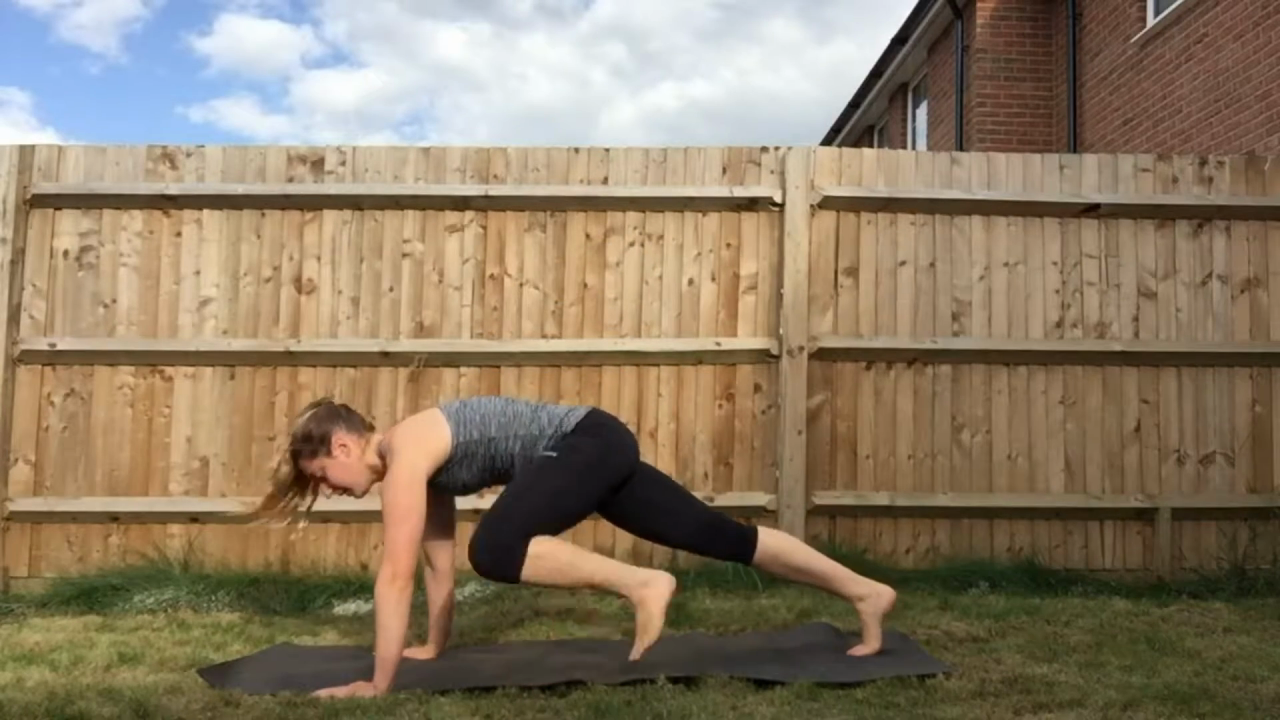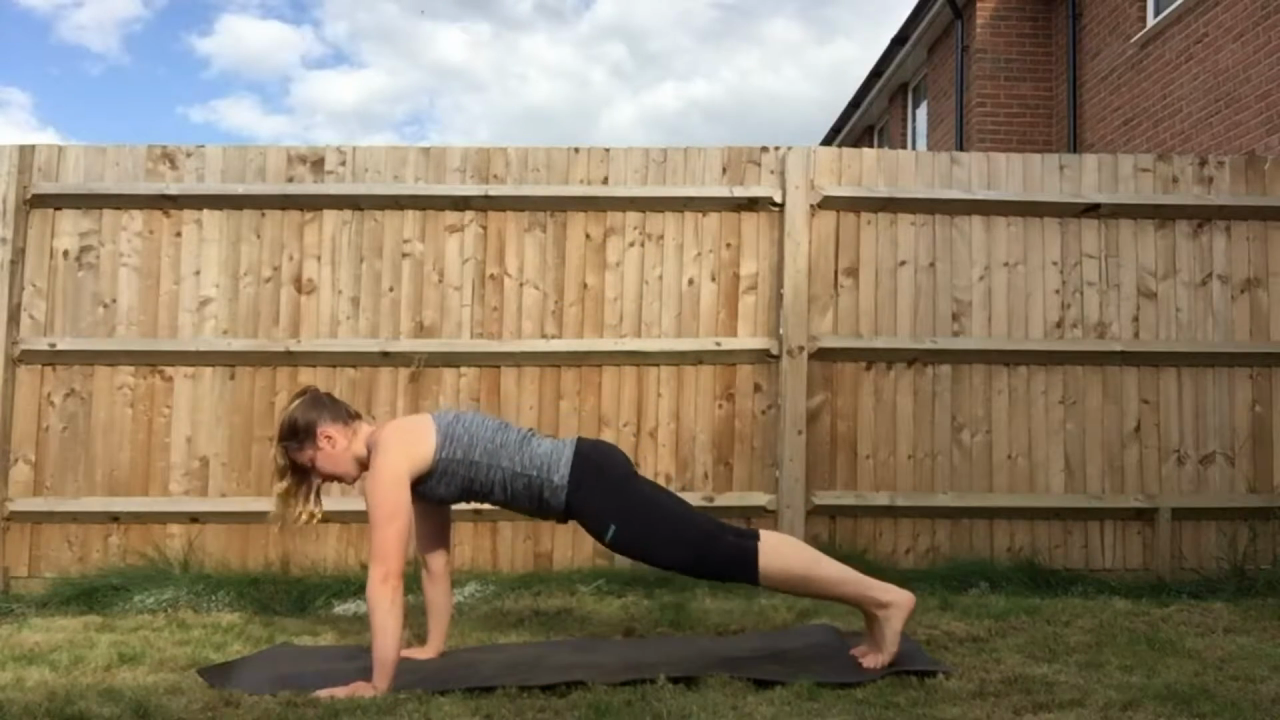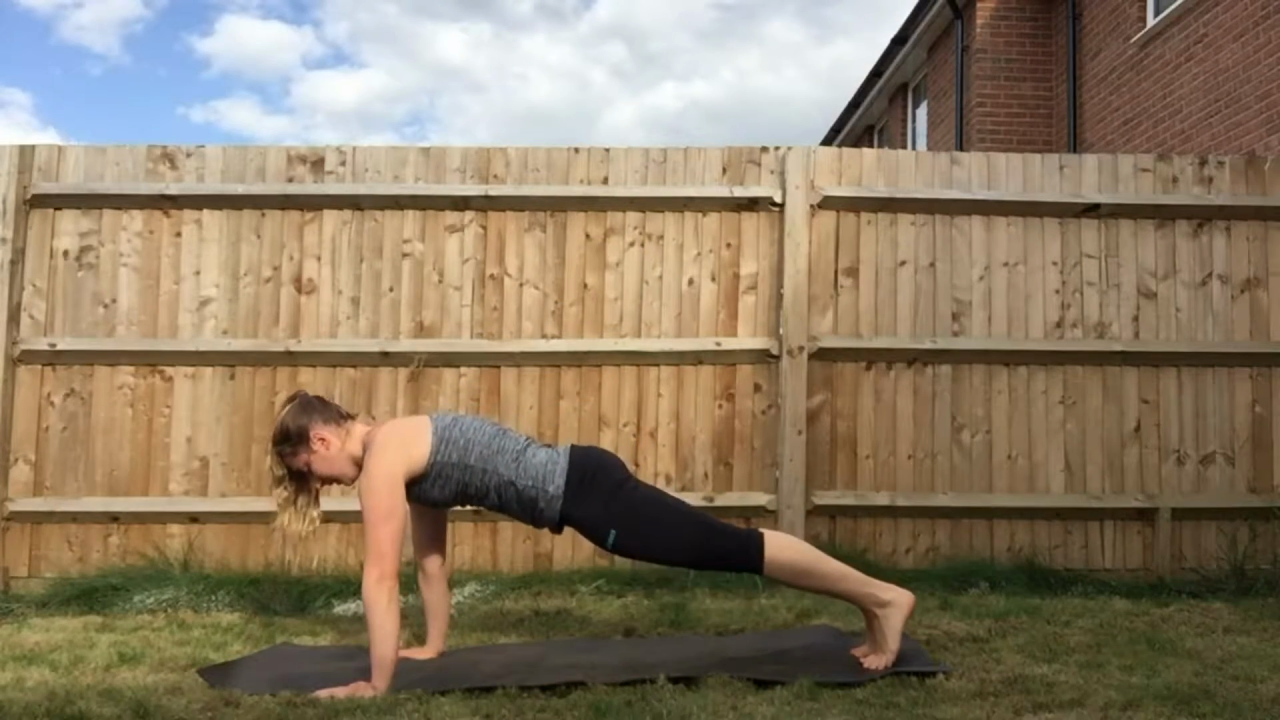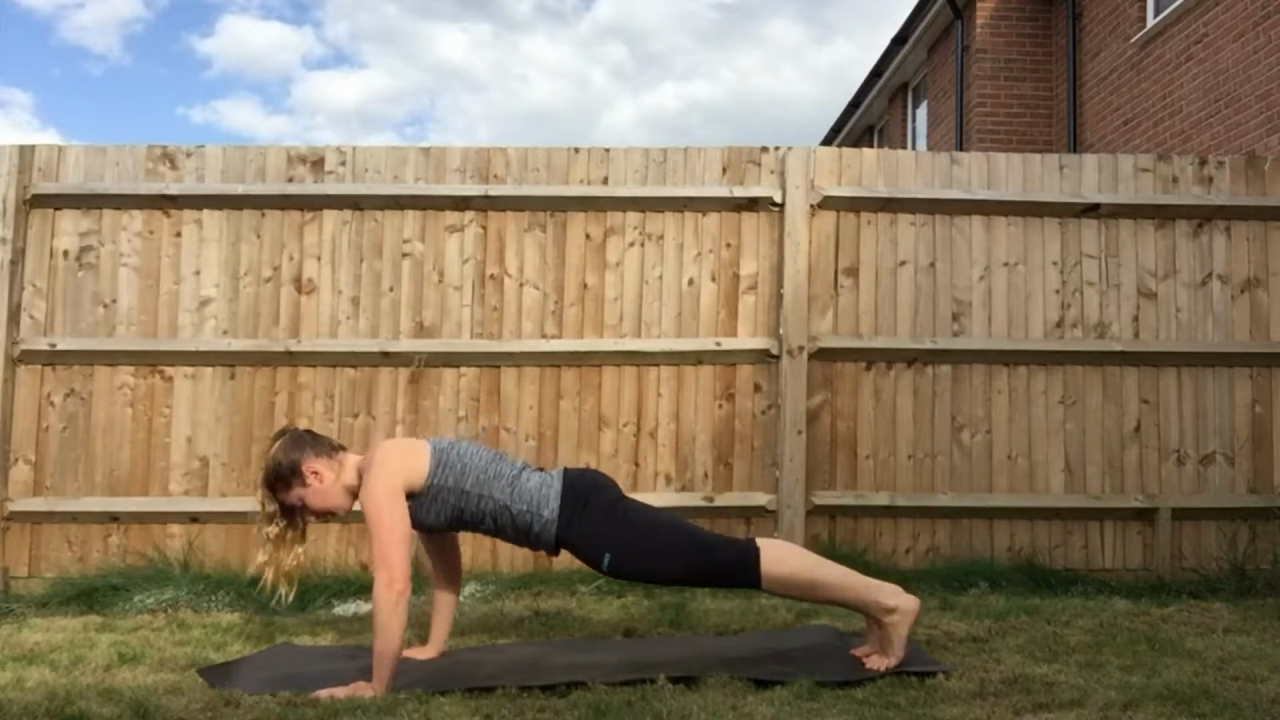
dt=0.5s
person 1, frame 1
left shoulder: (405, 455)
right shoulder: (420, 460)
left elbow: (394, 575)
right elbow: (438, 555)
left wrist: (378, 682)
right wrist: (433, 645)
left hip: (589, 441)
right hip: (590, 450)
left knee: (493, 550)
right knee: (718, 534)
left ankle: (640, 584)
right ankle: (864, 592)
person 1, frame 2
left shoulder: (387, 454)
right shoulder: (415, 456)
left elbow: (385, 576)
right elbow: (434, 557)
left wrist: (379, 684)
right wrist: (433, 646)
left hip: (584, 484)
right hip: (585, 471)
left knee: (721, 556)
right knee: (724, 542)
left ankle: (882, 599)
right ankle: (875, 594)
person 1, frame 3
left shoulder: (381, 456)
right shoulder: (407, 455)
left elbow: (379, 577)
right elbow: (430, 557)
left wrist: (377, 683)
right wrist: (432, 646)
left hip: (583, 492)
right hip: (576, 481)
left knee: (729, 549)
right knee: (723, 550)
left ankle: (882, 598)
right ankle: (871, 599)
person 1, frame 4
left shoulder: (379, 475)
right shoulder: (399, 472)
left elbow: (391, 584)
right elbow: (445, 560)
left wrist: (376, 684)
right wrist: (433, 646)
left hip: (578, 517)
right hip: (573, 503)
left knee: (728, 564)
right knee: (724, 563)
left ankle: (887, 602)
right ankle: (878, 602)
